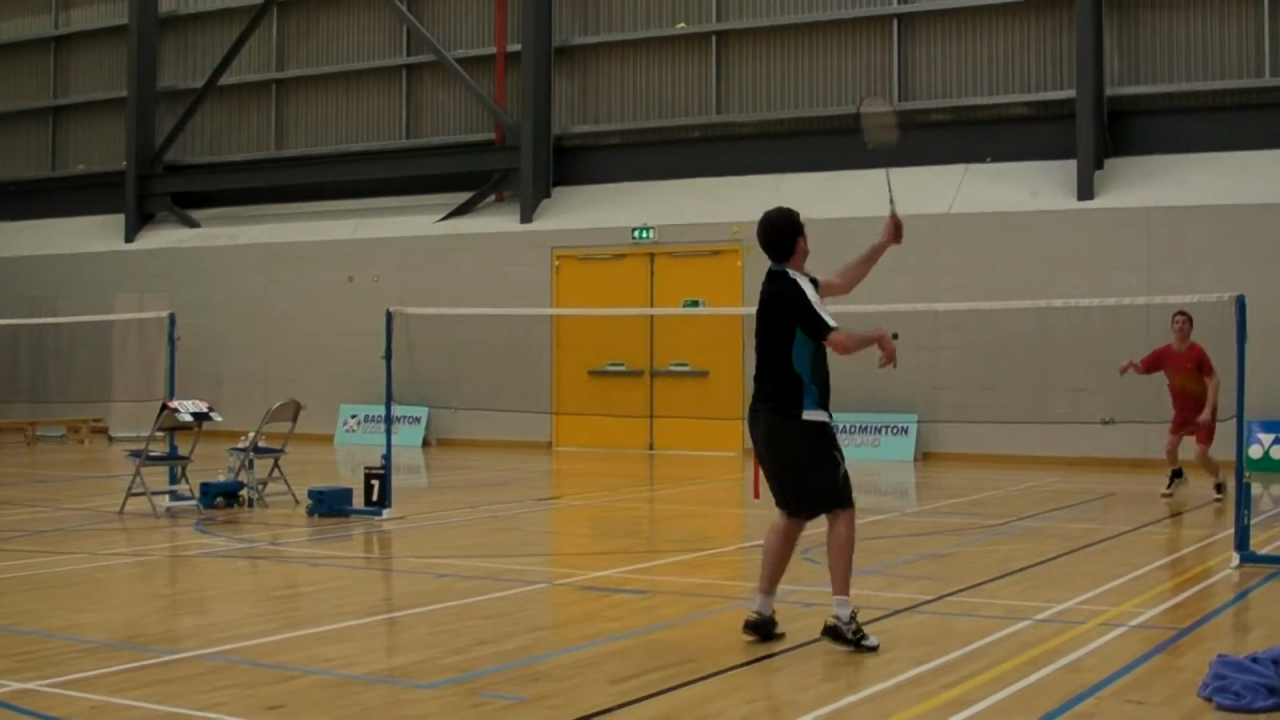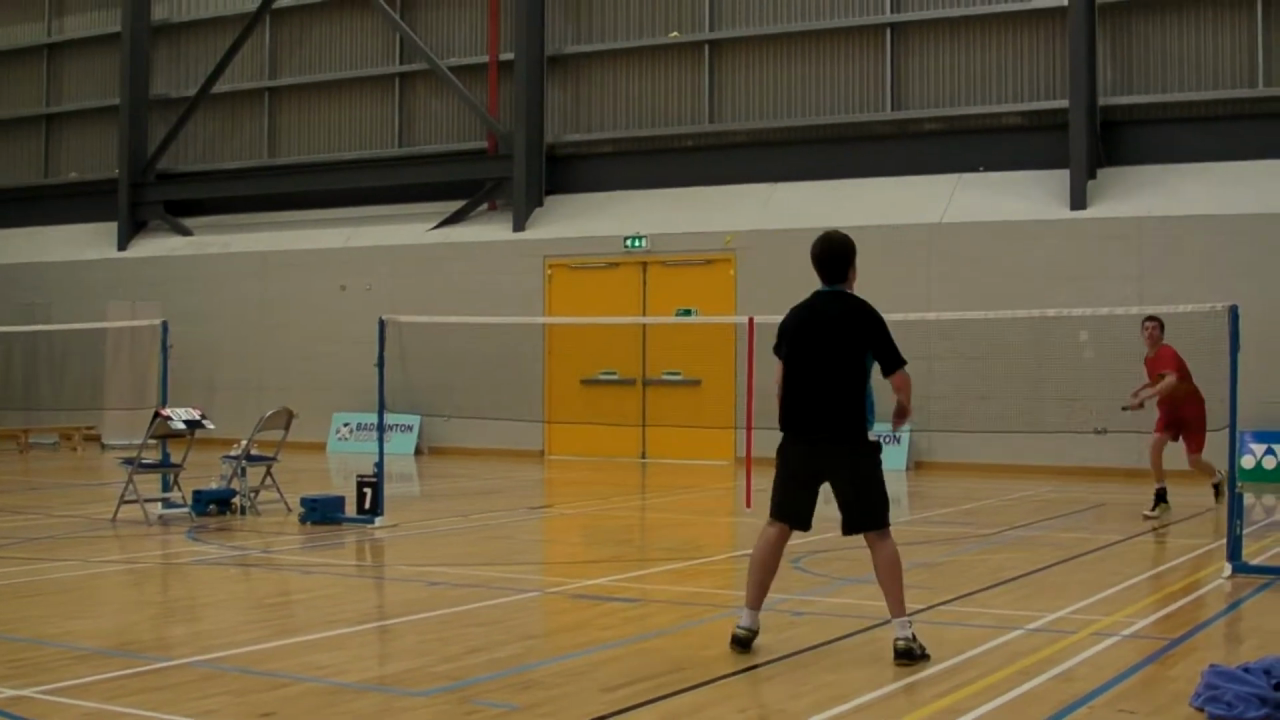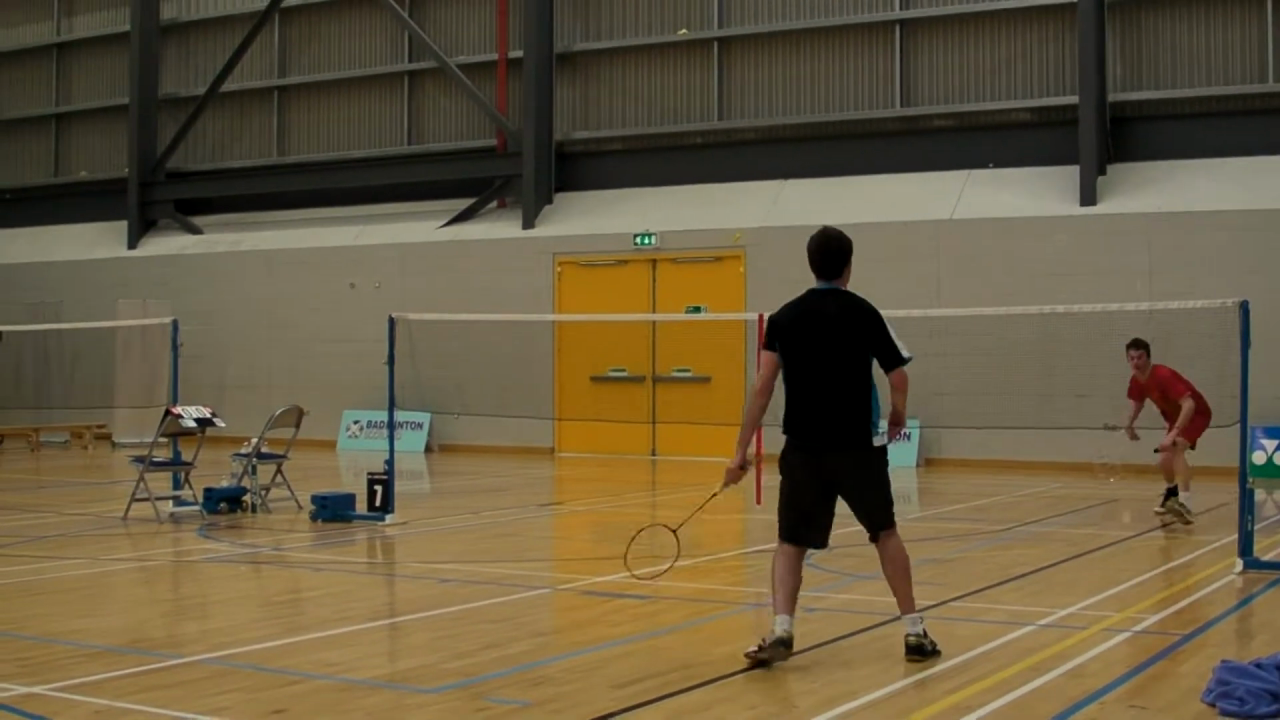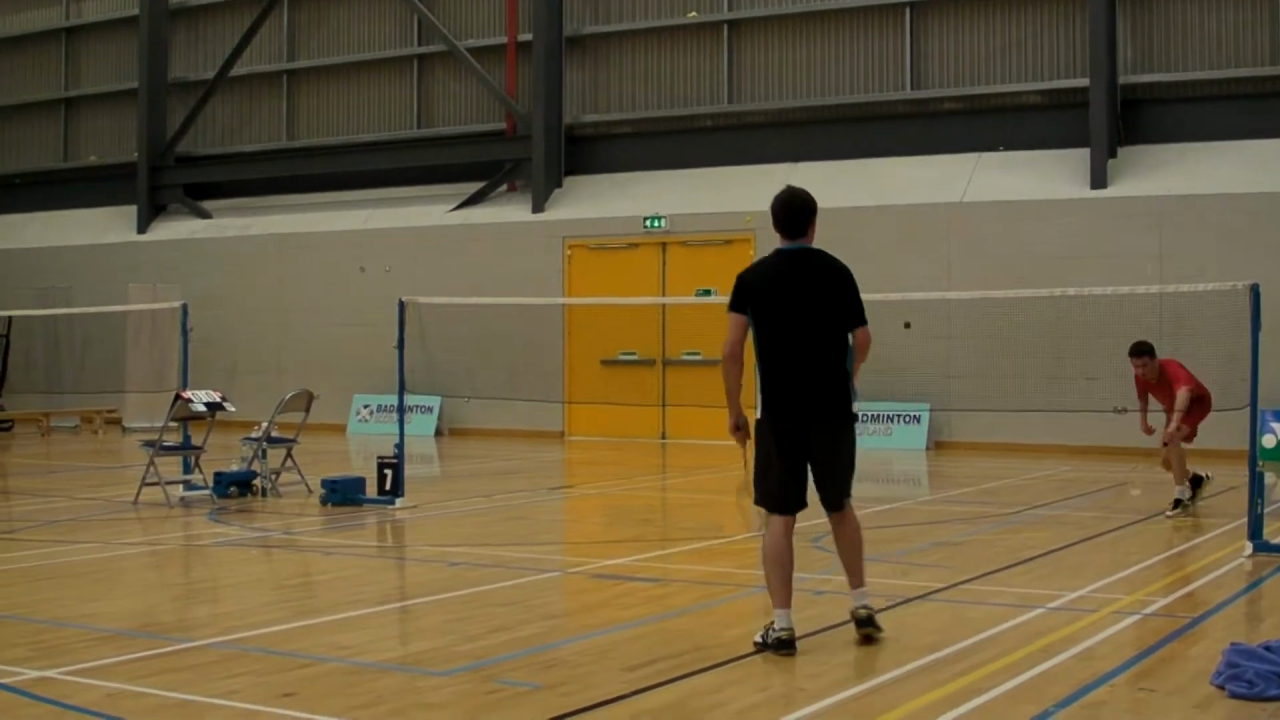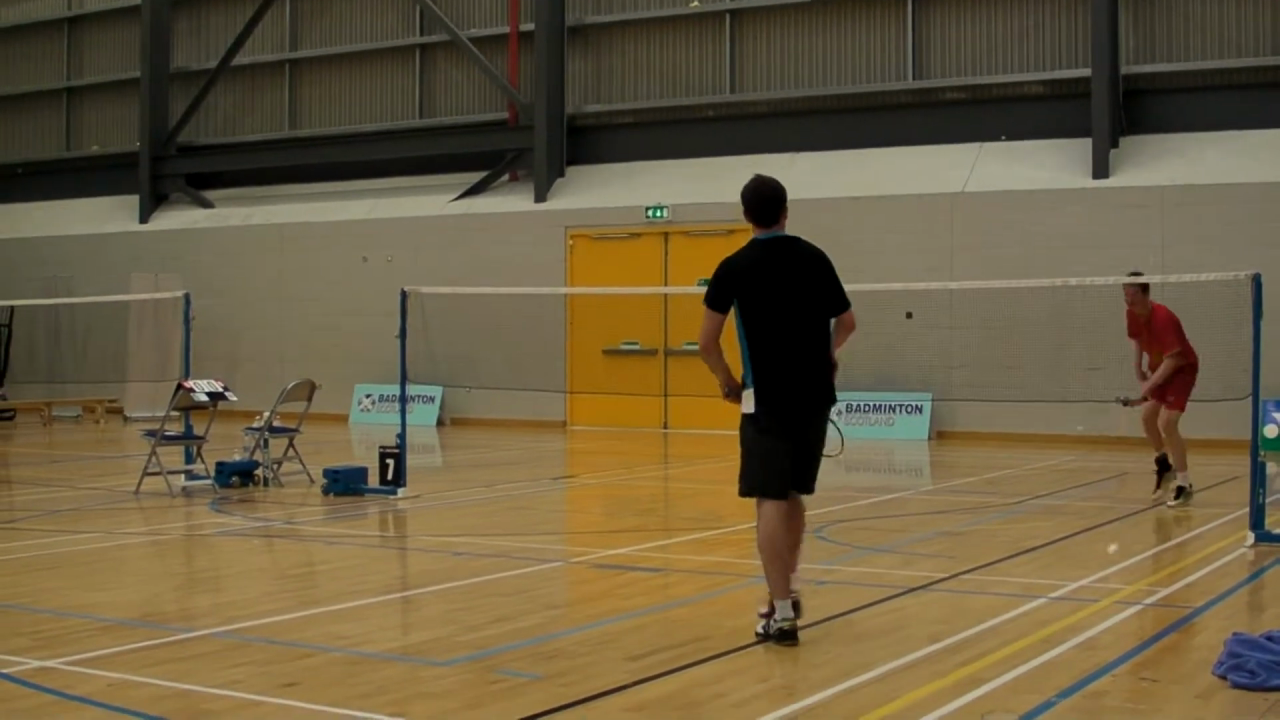
dt=0.3s
person 1, frame 1
left shoulder: (780, 282)
right shoulder: (791, 288)
left elbow: (836, 287)
right elbow: (837, 341)
left wrist: (882, 244)
right wrist: (879, 335)
left hip: (767, 417)
right hip: (797, 418)
left knee: (792, 514)
right knee: (841, 510)
left ankle: (761, 612)
right ankle: (842, 616)
person 1, frame 2
left shoulder: (794, 317)
right shoulder: (861, 313)
right elbow: (900, 381)
right wrist: (904, 404)
left hip: (798, 439)
right hip: (849, 440)
left knee: (777, 527)
right knee: (878, 534)
left ankle: (746, 625)
right ankle: (903, 636)
person 1, frame 3
left shoulder: (784, 318)
right shoulder: (864, 312)
left elbow: (762, 388)
right elbow: (898, 379)
left wrist: (741, 451)
right wrist: (898, 413)
left hip: (804, 448)
right hip: (860, 445)
left knee: (791, 544)
right knee: (885, 534)
left ankle: (780, 630)
right ankle: (915, 633)
person 1, frame 4
left shoulder: (752, 278)
right shoulder: (836, 272)
left elbow: (732, 351)
right elbow: (862, 341)
left wrist: (735, 411)
left hip: (779, 414)
right hip: (833, 411)
left knee: (779, 517)
right knee: (839, 507)
left ankle: (781, 625)
right ankle: (862, 605)
person 1, frame 5
left shoulder: (734, 267)
right shoulder: (815, 258)
left elbow: (707, 342)
right elbow: (847, 322)
left wrist: (727, 380)
left hip: (767, 401)
right hip: (815, 397)
left knee: (771, 502)
right knee: (792, 496)
left ankle: (782, 615)
right ankle: (787, 593)
person 2, frame 1
left shoulder: (1198, 352)
right shoulder: (1163, 352)
left elbow: (1214, 381)
right elbow: (1141, 369)
left wrist: (1208, 410)
right wrist: (1131, 364)
left hip: (1201, 408)
right hip: (1181, 407)
left knee: (1200, 455)
right knee: (1170, 447)
left ankle: (1219, 482)
right ankle: (1177, 476)
person 2, frame 2
left shoulder: (1167, 354)
right shoulder: (1148, 358)
left elbow: (1171, 381)
left wrist: (1144, 398)
right wrist: (1140, 389)
left hip: (1191, 408)
right hip: (1168, 408)
left knee: (1194, 461)
right knee: (1155, 447)
left ankle: (1217, 479)
right ankle: (1161, 499)
person 2, frame 3
left shoulder: (1163, 375)
right shoulder: (1135, 380)
left elbow: (1188, 404)
right elbow: (1137, 401)
left wrist: (1173, 434)
right wrist: (1129, 424)
left hip: (1197, 414)
right hip: (1175, 417)
left knee: (1177, 448)
right knee: (1164, 462)
left ankle: (1184, 503)
right ankle: (1171, 494)
person 2, frame 4
left shoulder: (1171, 369)
right shoulder: (1140, 377)
left elbow: (1184, 392)
right elbow: (1143, 396)
left wrist: (1174, 423)
right wrist: (1143, 420)
left hip: (1197, 403)
right hip: (1175, 409)
left knee: (1171, 439)
right knee: (1166, 460)
left ankle: (1182, 498)
right ankle: (1197, 479)
person 2, frame 5
left shoulder: (1163, 318)
right shoulder: (1131, 314)
left elbow: (1172, 360)
left wrist: (1148, 387)
right wrist: (1138, 364)
left hip: (1182, 369)
right hip: (1159, 370)
left knee: (1168, 423)
right knee: (1147, 417)
left ankle: (1184, 486)
right ankle: (1164, 466)
